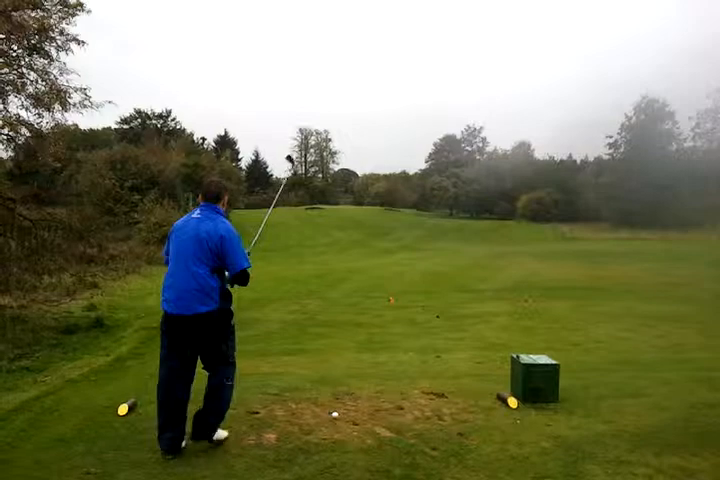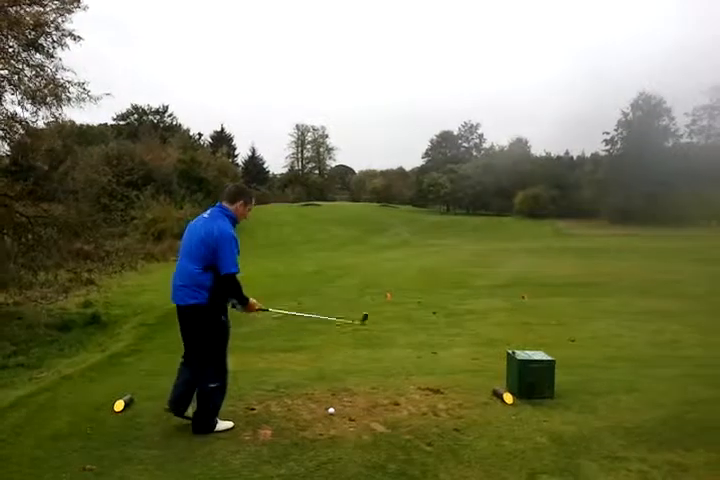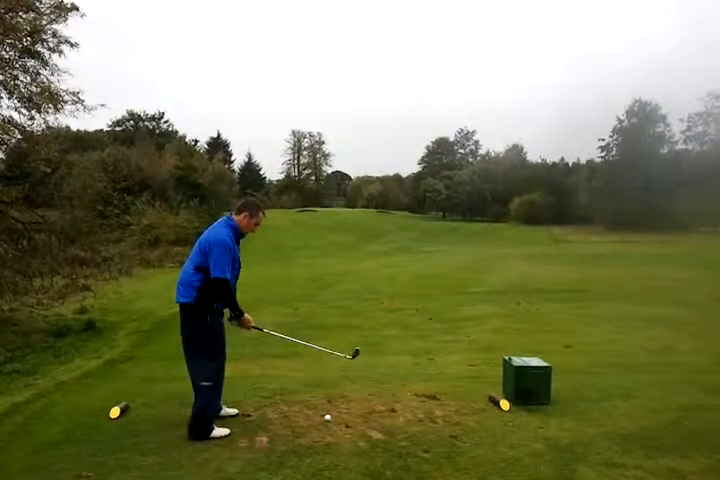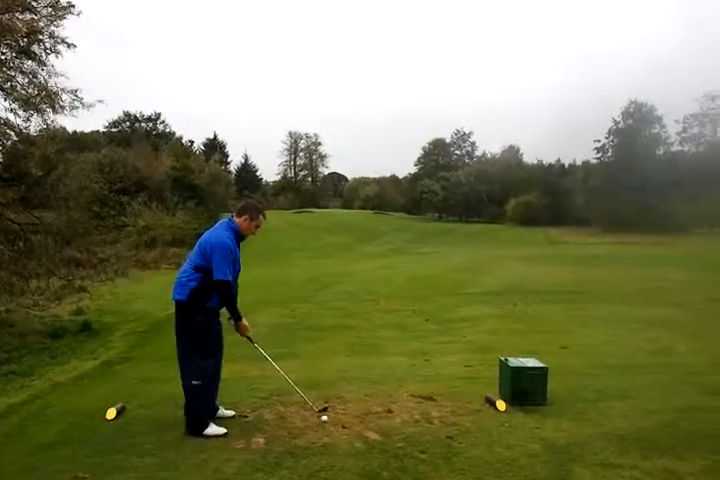
dt=0.5s
person 1, frame 1
left shoulder: (179, 225)
right shoulder: (224, 229)
right elbow: (242, 277)
right wrist: (229, 275)
left hip: (175, 309)
right hip: (209, 311)
left knee: (173, 375)
right knee: (221, 369)
left ankle: (170, 441)
right ankle: (206, 426)
person 1, frame 2
left shoulder: (202, 220)
right shoulder: (224, 231)
right elbow: (228, 279)
left wrist: (233, 298)
right wrist: (245, 301)
left hip: (186, 297)
right hip: (205, 303)
left knee: (194, 355)
right knee: (213, 362)
left ankle: (178, 402)
right ankle: (205, 421)
person 1, frame 3
left shoulder: (224, 231)
right shoulder: (223, 239)
left elbow: (222, 280)
right elbow: (221, 283)
left wrist: (233, 310)
right wrist: (239, 314)
left hip: (202, 302)
right hip: (199, 305)
left knee: (214, 357)
right knee: (207, 361)
left ankle: (211, 406)
right ankle: (201, 425)
person 1, frame 4
left shoulder: (227, 233)
right shoulder: (223, 240)
left elbow: (226, 282)
right elbow: (223, 285)
left wrist: (234, 315)
right wrist: (237, 319)
left hip: (203, 302)
right hip: (194, 304)
left knee: (211, 355)
right knee: (199, 360)
left ankle: (208, 406)
right ankle: (197, 421)
